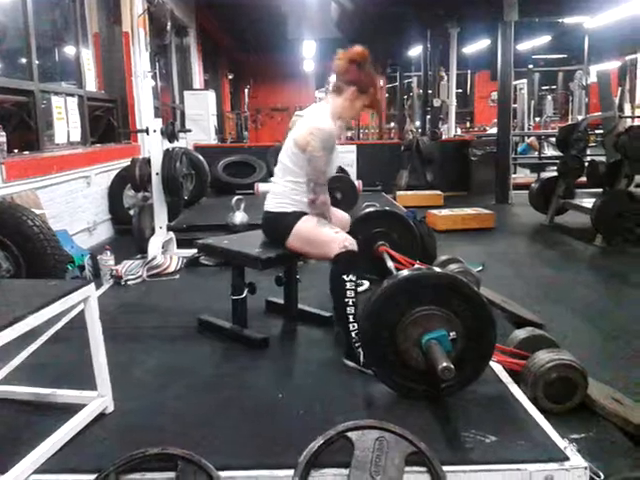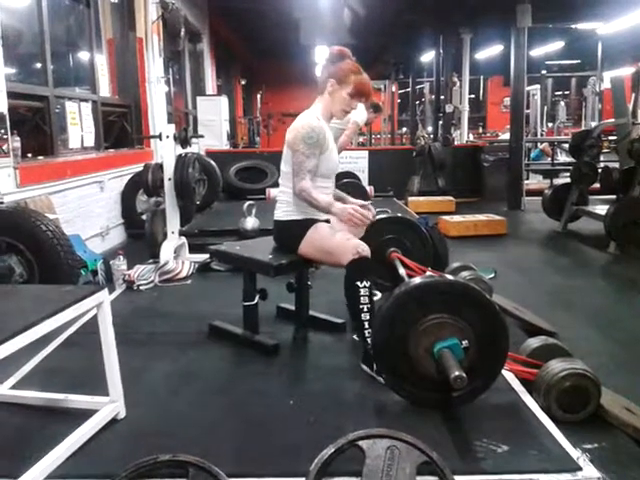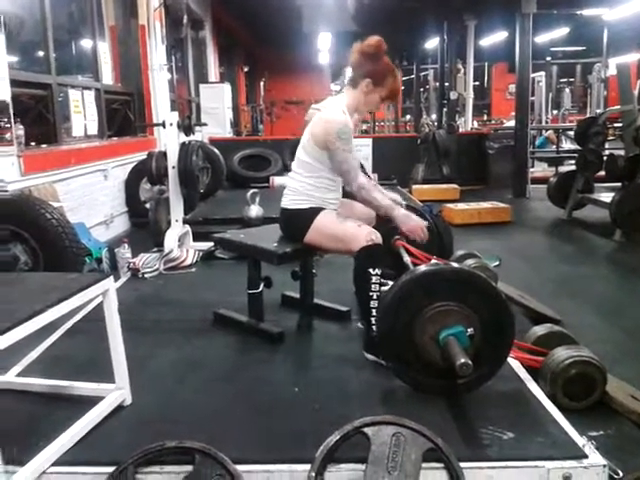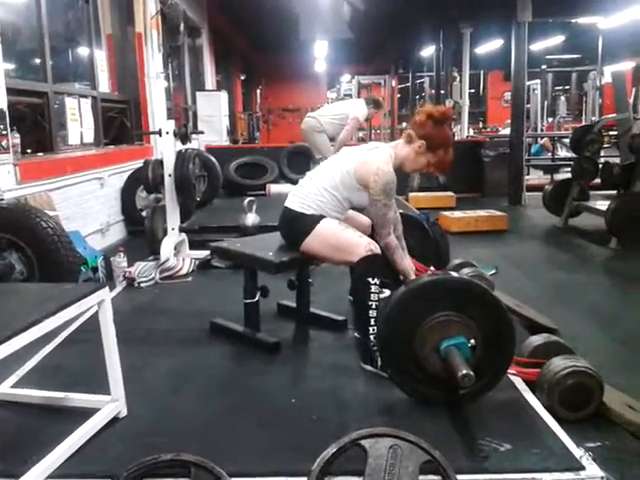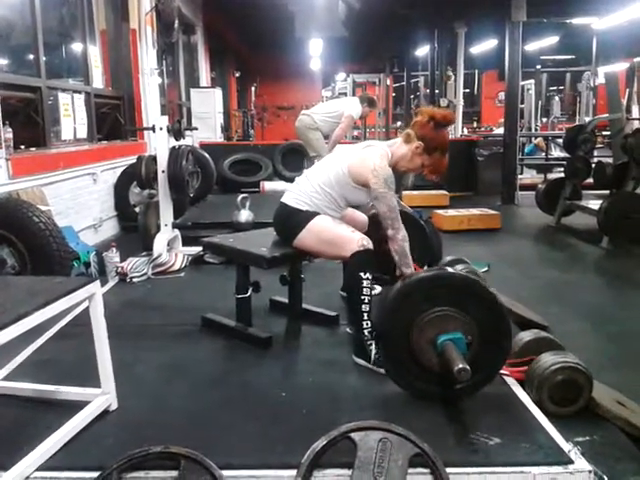
dt=1s
person 1, frame 1
left shoulder: (321, 117)
right shoulder: (323, 128)
right elbow: (317, 194)
left wrist: (337, 221)
right wrist: (333, 226)
left hip: (297, 209)
right hip: (283, 217)
left knee: (355, 226)
right knee: (345, 249)
left ankle: (350, 309)
right ankle: (355, 349)
person 1, frame 2
left shoulder: (320, 124)
right shoulder: (310, 126)
right elbow: (301, 187)
left wrist: (348, 201)
right wrist: (337, 208)
left hip: (312, 218)
right hip: (294, 224)
left knee: (365, 226)
right knee: (358, 254)
left ankle: (364, 299)
right ankle: (372, 354)
person 1, frame 3
left shoulder: (338, 112)
right shoulder: (337, 121)
left elbow: (350, 173)
right elbow: (355, 181)
left wrist: (386, 200)
right wrist: (399, 214)
left hip: (318, 205)
right hip: (301, 213)
left knee: (378, 217)
right knee: (369, 242)
left ankle: (377, 295)
right ankle: (375, 343)
person 1, frame 4
left shoulder: (382, 152)
right shoulder: (382, 169)
left elbow: (392, 217)
right elbow: (386, 236)
left wrist: (405, 258)
right wrist: (409, 276)
left hip: (312, 210)
right hip: (300, 218)
left knee: (371, 230)
right knee: (368, 252)
left ankle: (363, 303)
right ankle: (371, 352)
person 1, frame 5
left shoulder: (379, 150)
right shoulder: (378, 166)
left elbow: (389, 224)
right elbow: (394, 230)
left wrist: (400, 262)
left hip: (306, 206)
right hip: (294, 215)
left knee: (364, 225)
right knee: (360, 247)
left ankle: (354, 287)
right ankle: (364, 347)
